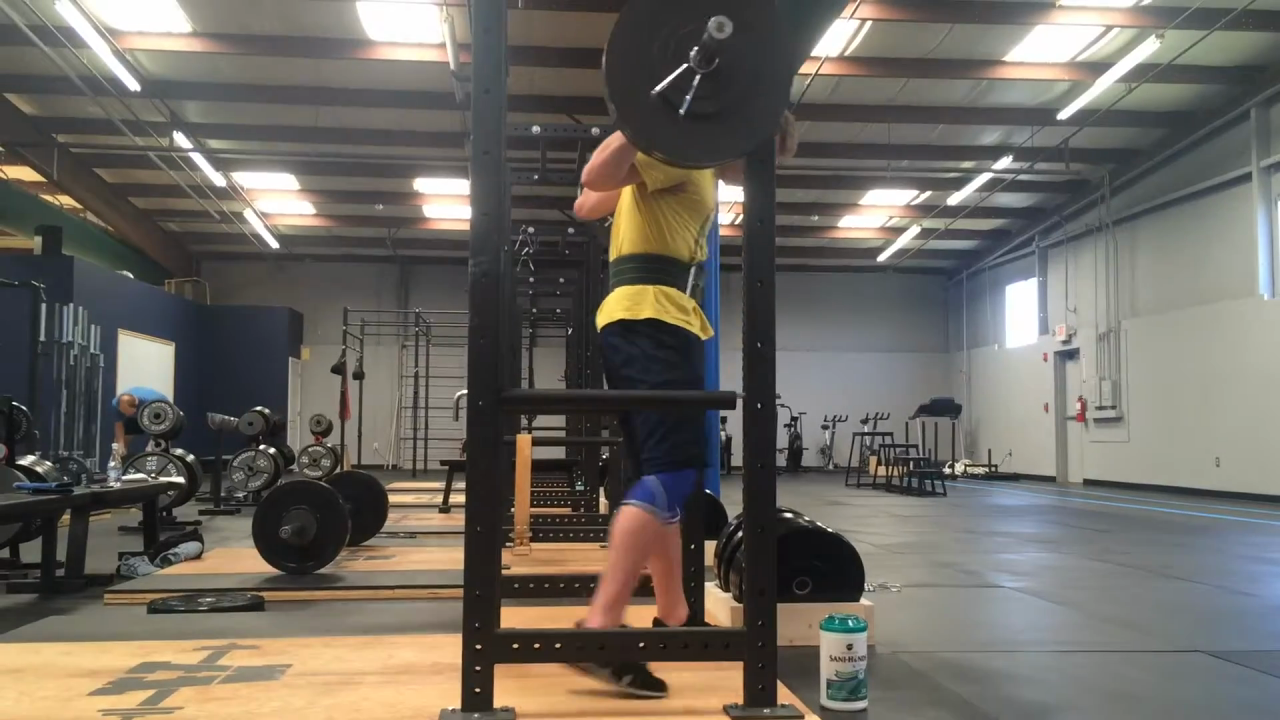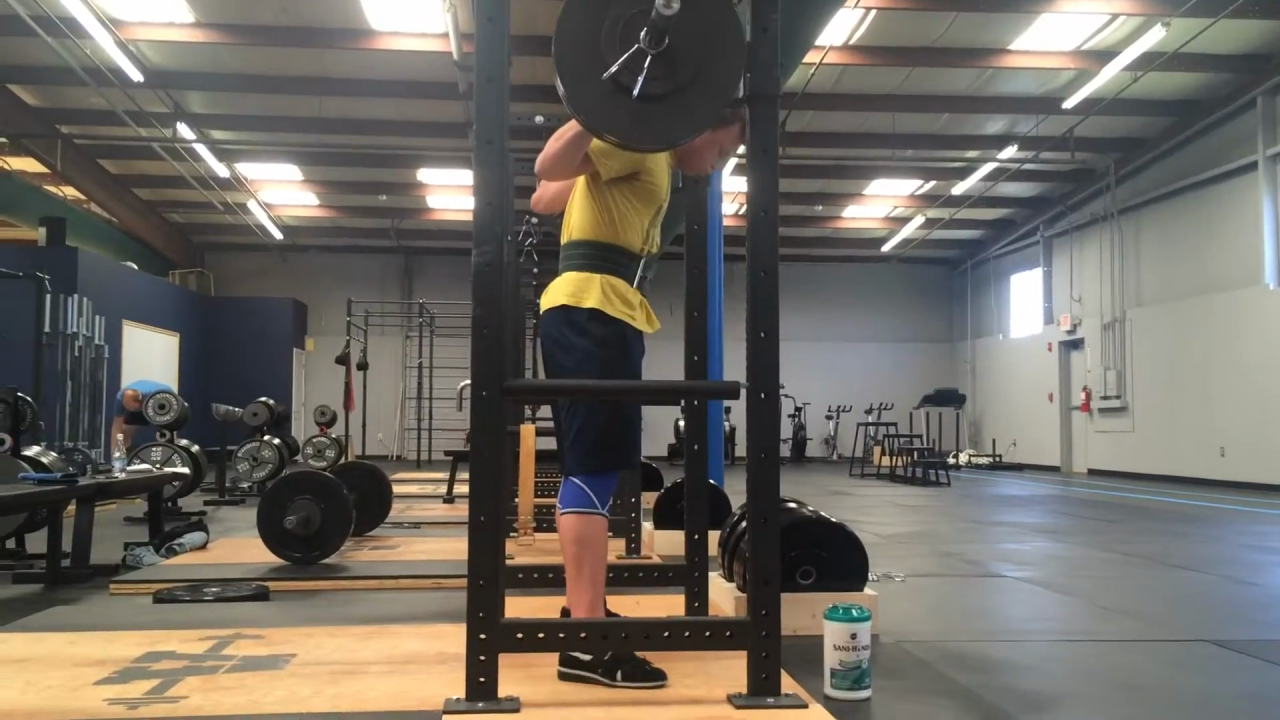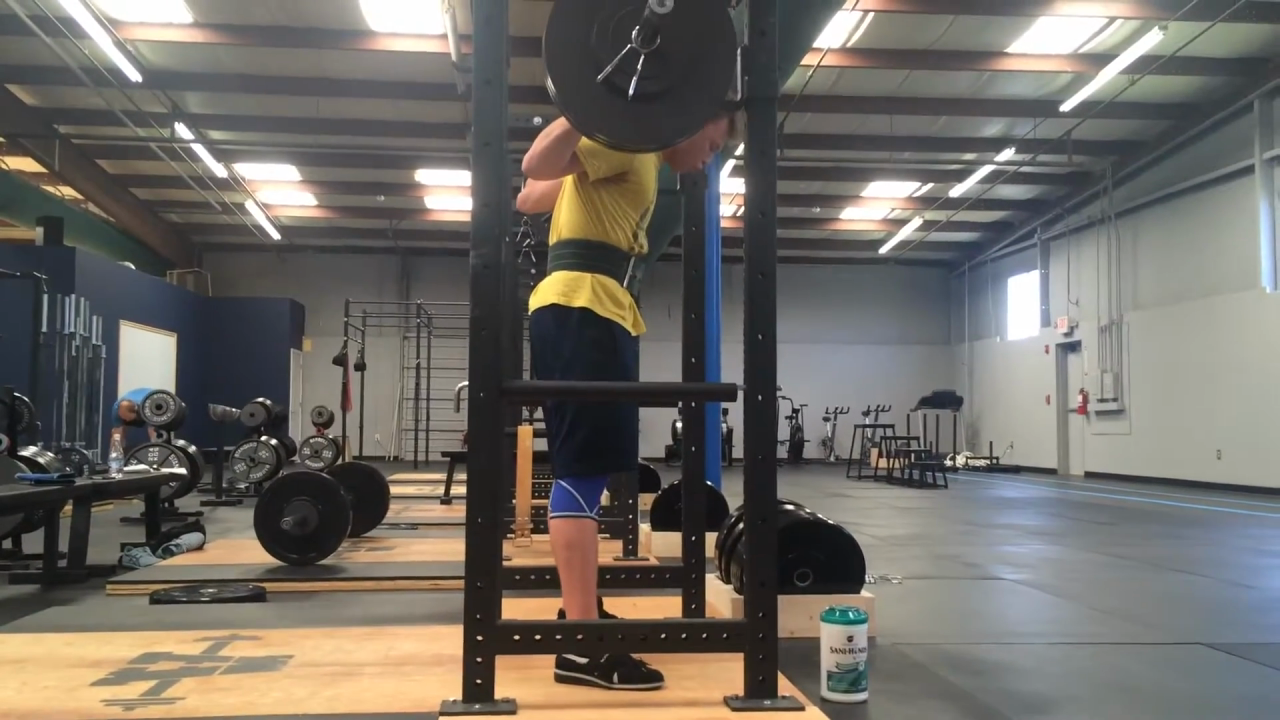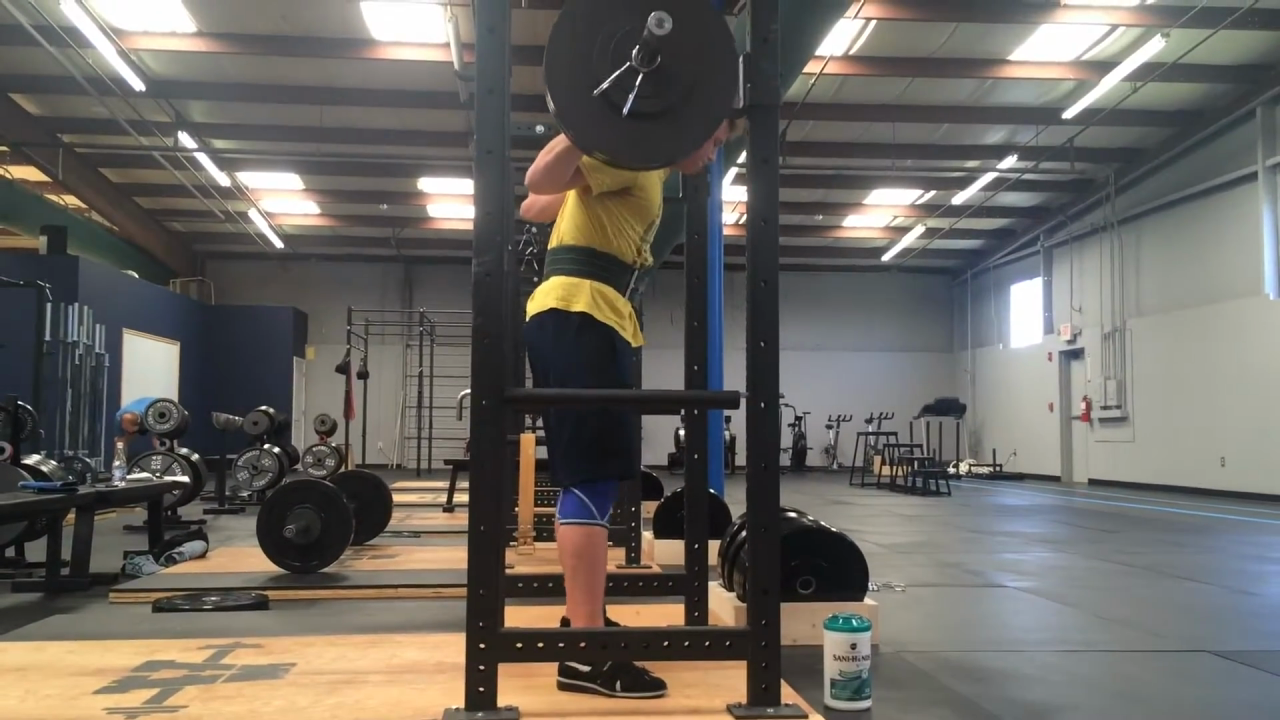
dt=1s
person 1, frame 1
left shoulder: (680, 169)
left elbow: (586, 205)
right elbow: (595, 176)
left hip: (656, 326)
right hip: (650, 323)
left knee: (670, 474)
right knee: (670, 473)
left ankle: (673, 618)
right ankle: (600, 631)
person 1, frame 2
left shoulder: (643, 159)
left elbow: (545, 199)
right elbow: (550, 166)
left hip: (592, 314)
right hip: (591, 311)
left knee: (590, 467)
right knee: (594, 468)
left ankle: (583, 610)
right ankle: (586, 643)
person 1, frame 3
left shoulder: (632, 159)
left elbow: (530, 199)
right elbow: (537, 165)
left hip: (581, 312)
right hip: (581, 310)
left knee: (583, 470)
right knee: (583, 470)
left ankle: (581, 611)
right ankle: (582, 646)
person 1, frame 4
left shoulder: (636, 170)
left elbow: (533, 206)
right elbow: (539, 178)
left hip: (571, 320)
right hip: (576, 318)
left knee: (590, 480)
right knee: (594, 479)
left ankle: (582, 621)
right ankle: (586, 656)
